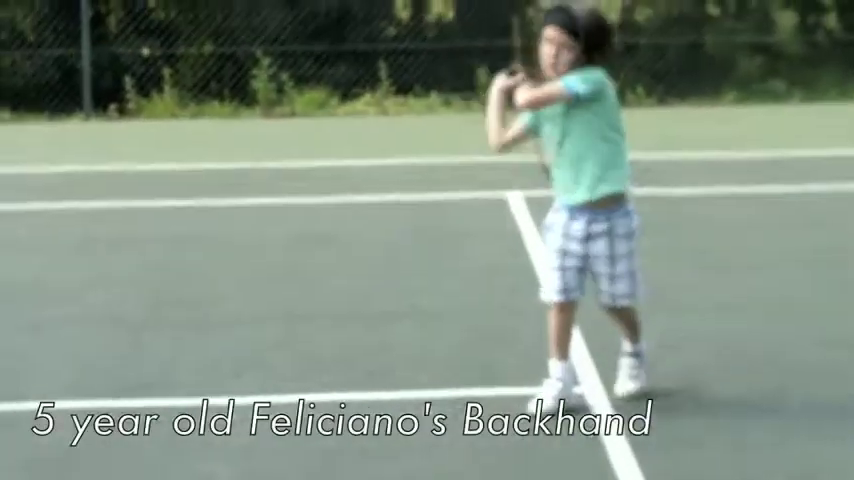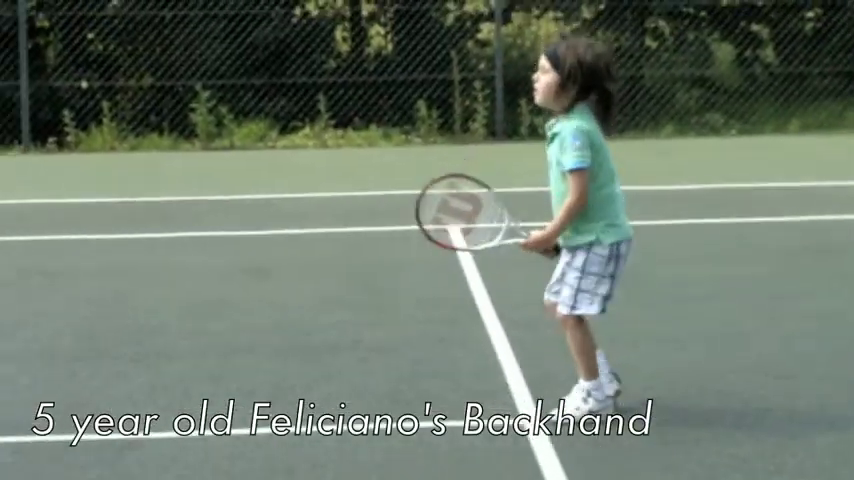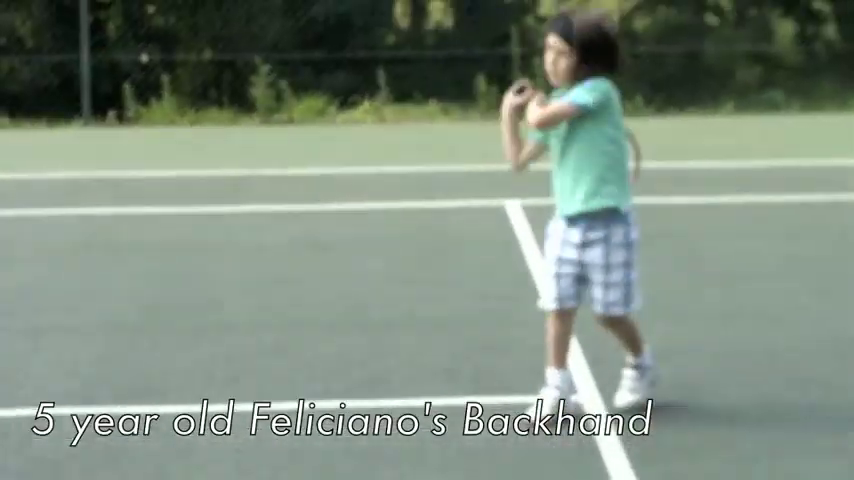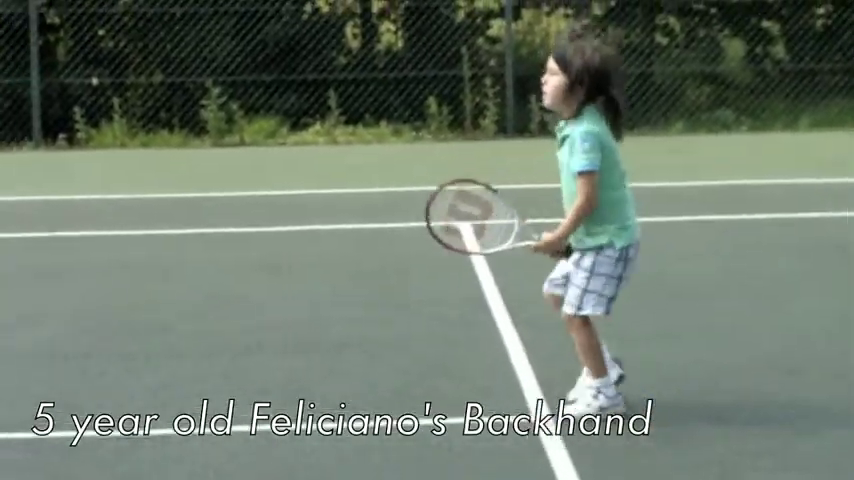
dt=1s
person 1, frame 1
left shoulder: (592, 80)
right shoulder: (547, 101)
left elbow: (531, 96)
right elbow: (499, 141)
left wrist: (523, 88)
right wrist: (496, 92)
left hip: (607, 214)
right hip: (566, 215)
left knee: (617, 301)
right knee: (559, 300)
left ankle: (634, 352)
right ankle: (561, 384)
person 1, frame 2
left shoulder: (574, 130)
right shoulder: (567, 124)
left elbow: (578, 196)
left wrist: (549, 234)
right wrist: (556, 231)
left hip: (598, 238)
right hip: (583, 237)
left knee: (569, 314)
right knee: (558, 303)
left ankle: (595, 395)
right ankle: (602, 378)
person 1, frame 3
left shoulder: (597, 91)
right shoulder: (561, 104)
left elbow: (540, 120)
right elbow: (518, 160)
left wrist: (532, 102)
right wrist: (509, 111)
left hip: (607, 223)
right hip: (566, 224)
left knee: (612, 312)
right knee: (558, 307)
left ankle: (640, 364)
right ankle: (557, 389)
person 1, frame 4
left shoulder: (585, 134)
right shoulder: (576, 126)
left elbow: (588, 198)
left wrist: (560, 236)
right wrist: (566, 234)
left hip: (608, 241)
right hip: (593, 238)
left knee: (575, 314)
right knee: (556, 293)
left ankle: (604, 394)
right ankle: (603, 368)
